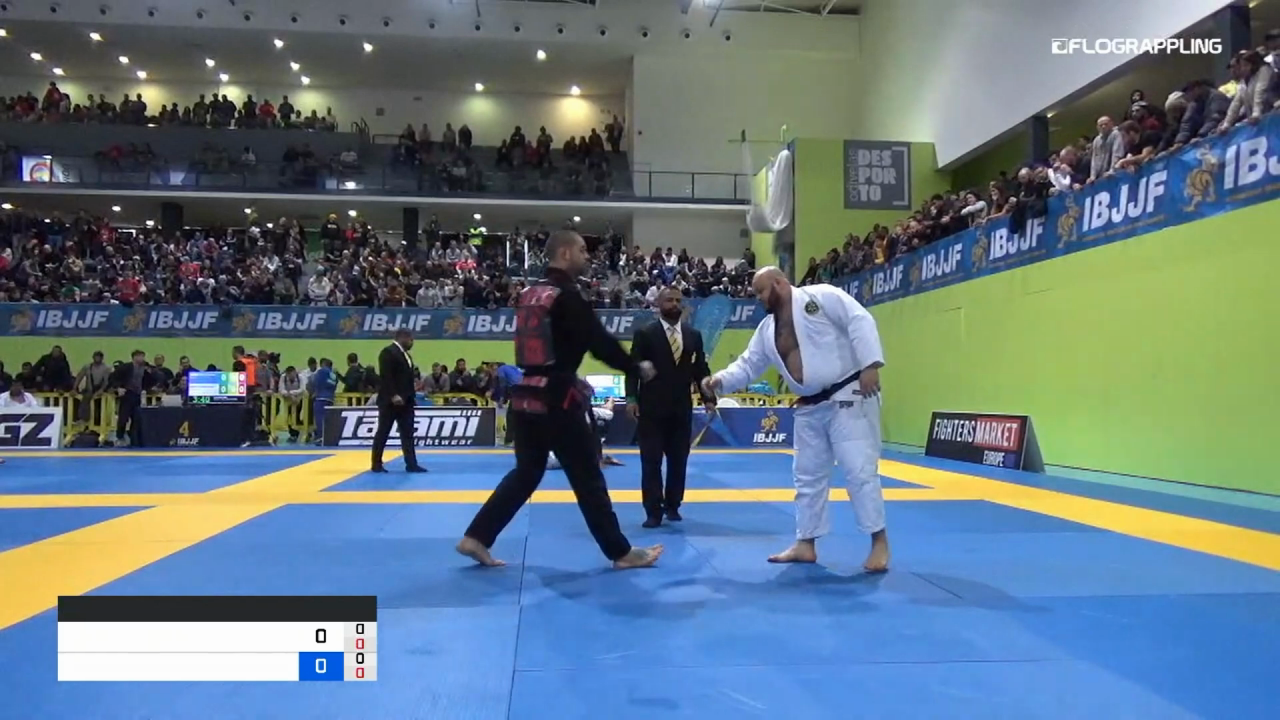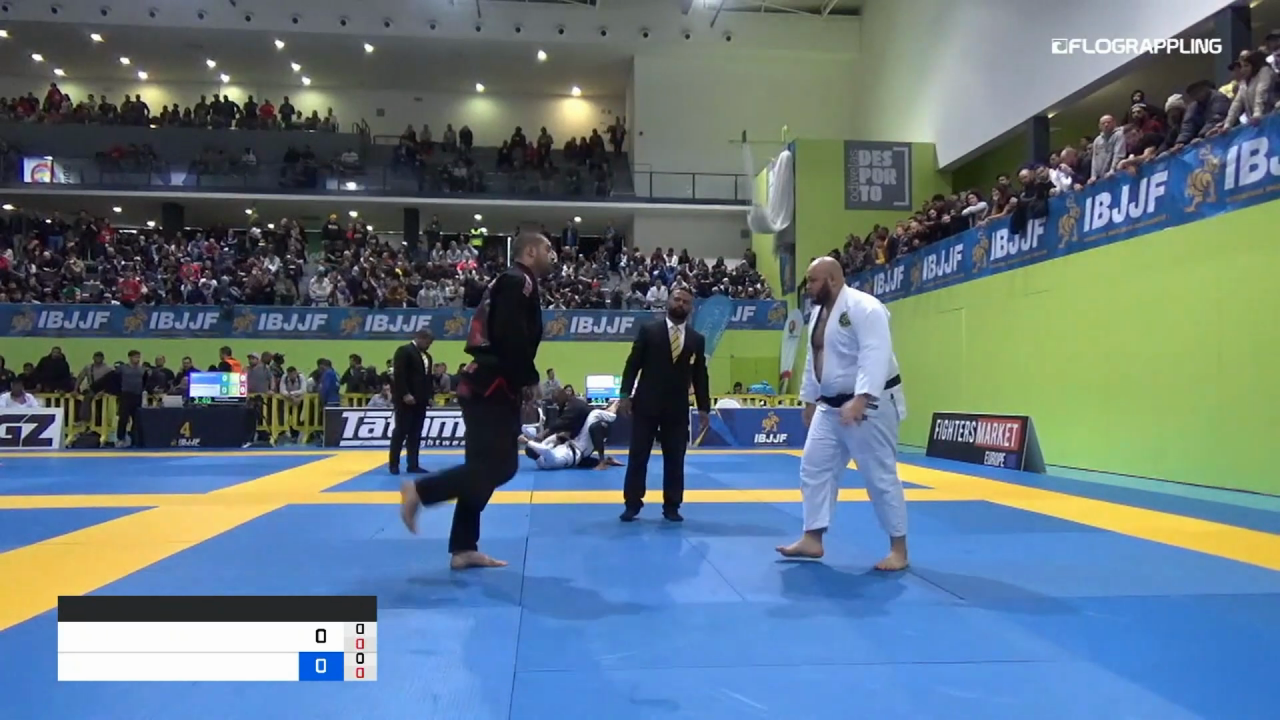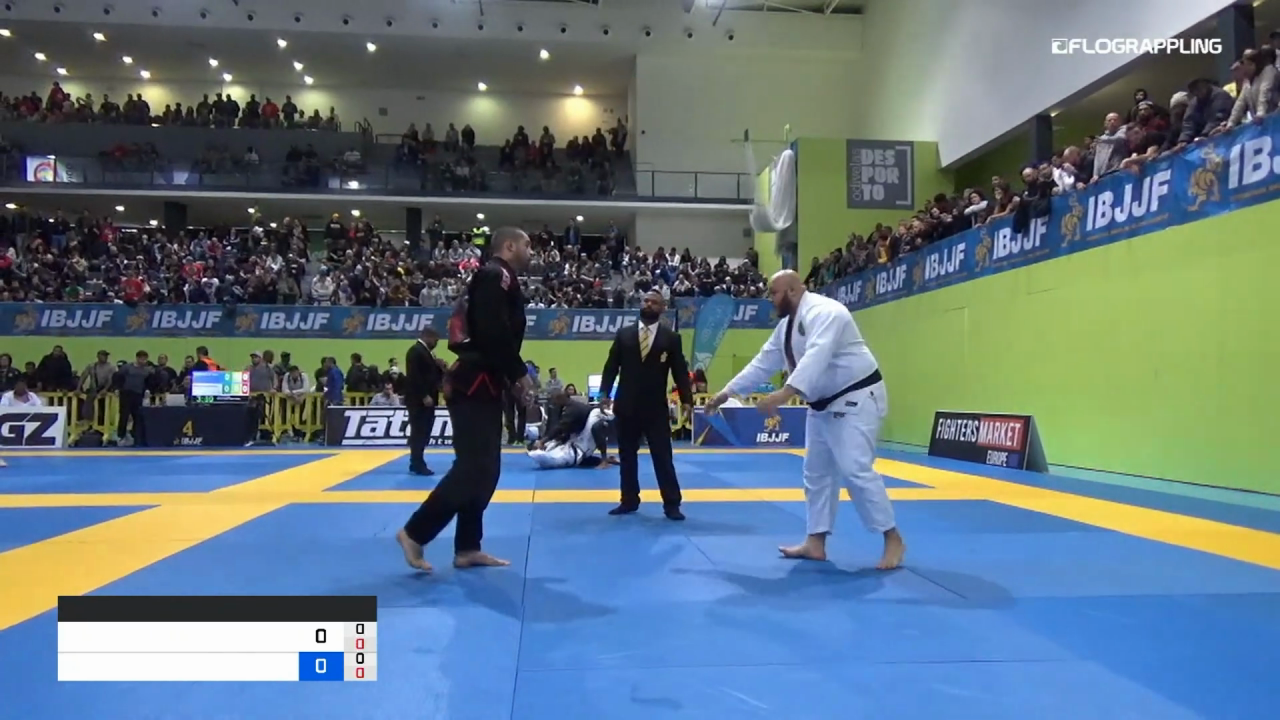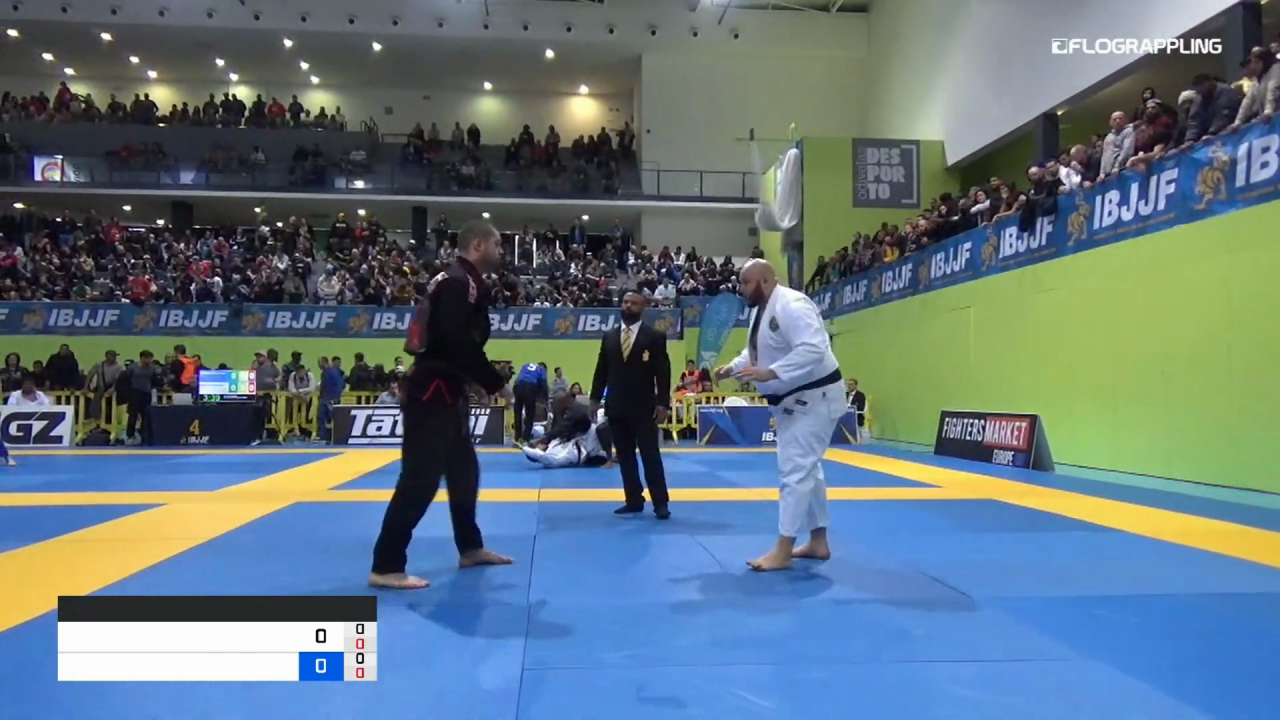
dt=0.5s
person 1, frame 1
left shoulder: (530, 294)
right shoulder: (566, 295)
right elbow: (598, 340)
left wrist: (569, 379)
right wrist: (637, 368)
left hip: (525, 394)
right hip: (555, 398)
left knee: (526, 472)
right knee: (587, 477)
left ankle: (476, 538)
right ankle: (621, 552)
person 1, frame 2
left shoulder: (513, 285)
right shoulder: (518, 282)
right elbow: (512, 338)
left wrist: (523, 383)
right wrist: (530, 379)
left hip: (491, 384)
right hip: (492, 386)
left knee: (489, 466)
right knee: (499, 465)
left ankle: (464, 548)
right ankle: (421, 490)
person 1, frame 3
left shoulder: (496, 280)
right shoulder: (496, 276)
right elbow: (494, 333)
left wrist: (512, 378)
right wrist: (518, 373)
left hip: (481, 383)
right hip: (475, 385)
left knee: (483, 470)
right knee: (476, 469)
left ankle: (467, 548)
right ankle: (415, 532)
person 1, frame 4
left shoulder: (457, 280)
right shoulder: (460, 283)
right elbow: (463, 346)
left wrist: (484, 383)
right wrist: (497, 384)
left hip: (437, 389)
right hip: (432, 393)
left knee: (464, 471)
right knee: (421, 479)
left ankle: (471, 547)
right ankle: (386, 566)
person 2, frame 1
left shoulder: (823, 296)
right shoulder: (768, 328)
left elbow: (860, 322)
right elbow: (748, 365)
left wrist: (870, 366)
right wrist: (720, 379)
left hip: (850, 396)
right hip: (811, 407)
left knee: (859, 469)
right knee: (808, 475)
left ankle: (879, 541)
right ankle: (806, 544)
person 2, frame 2
left shoulder: (864, 307)
right shoulder: (819, 312)
left elbow: (877, 355)
right elbow: (815, 358)
left wrist: (860, 399)
right wrist: (808, 399)
left hip: (870, 405)
right hip: (833, 406)
left knee: (879, 476)
right knee: (814, 467)
left ankle: (898, 548)
right ankle: (812, 539)
person 2, frame 3
left shoulder: (823, 312)
right shoulder: (787, 324)
left elbow: (817, 355)
right elbow: (765, 362)
left wrist: (785, 392)
right wrist: (727, 391)
left hip: (856, 399)
right hip: (824, 405)
left knee: (854, 470)
right knee: (816, 473)
left ankle: (892, 539)
right ankle: (815, 542)
person 2, frame 4
left shoulder: (792, 306)
right shoulder: (760, 310)
left elbow: (813, 351)
right elbow: (755, 351)
left wrist: (768, 373)
right wrist: (734, 367)
left hip: (813, 398)
right hip: (792, 399)
left knee: (795, 470)
right knee: (806, 469)
left ankle: (783, 550)
right ankle: (818, 541)
person 3, frame 1
left shoulder: (694, 335)
right shoulder: (645, 334)
left elbow: (700, 370)
left wrist: (708, 398)
right wrist: (632, 398)
left hip: (681, 409)
right hip: (651, 409)
left knee: (679, 460)
right knee: (651, 460)
left ankle: (672, 505)
right ankle: (653, 511)
person 3, frame 2
left shoulder: (696, 339)
right shoulder: (648, 331)
left elbow: (700, 375)
right elbow: (632, 364)
left wrist: (703, 407)
right wrist: (625, 394)
left hip: (677, 408)
right hip: (646, 404)
left knee: (675, 459)
right knee: (638, 455)
left ankle: (671, 506)
right ankle: (632, 503)
person 3, frame 3
left shoulder: (671, 338)
right shoulder: (623, 334)
left elbow: (680, 371)
right elbow: (611, 366)
left wrist: (686, 399)
right wrist: (604, 392)
left hip: (656, 407)
right hip: (626, 406)
left knee: (662, 456)
right knee: (627, 455)
left ankle: (672, 504)
right ankle: (629, 500)
person 3, frame 4
left shoulder: (655, 337)
right shoulder: (609, 337)
left elbow: (663, 372)
right elbow: (601, 370)
left wrist: (662, 402)
right wrist: (595, 399)
left hip: (643, 407)
right hip: (616, 406)
left knee: (649, 453)
right knee: (624, 455)
left ankle: (660, 501)
right ankle: (633, 500)
